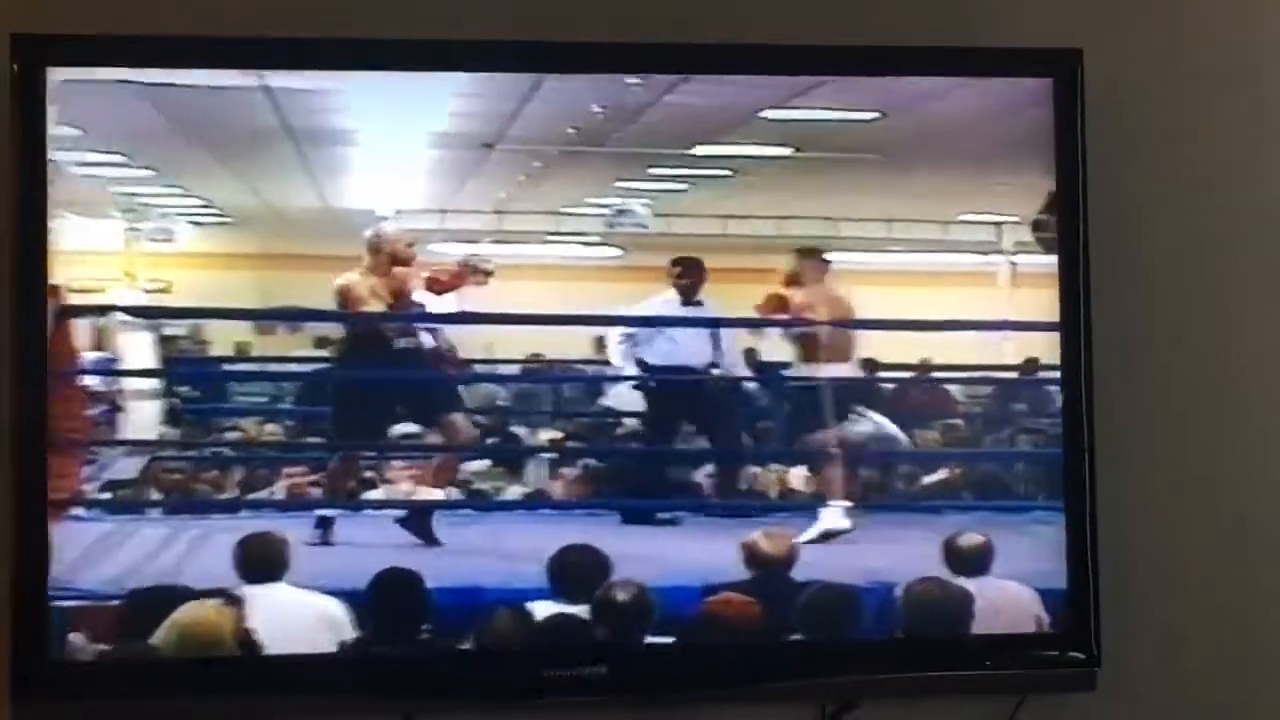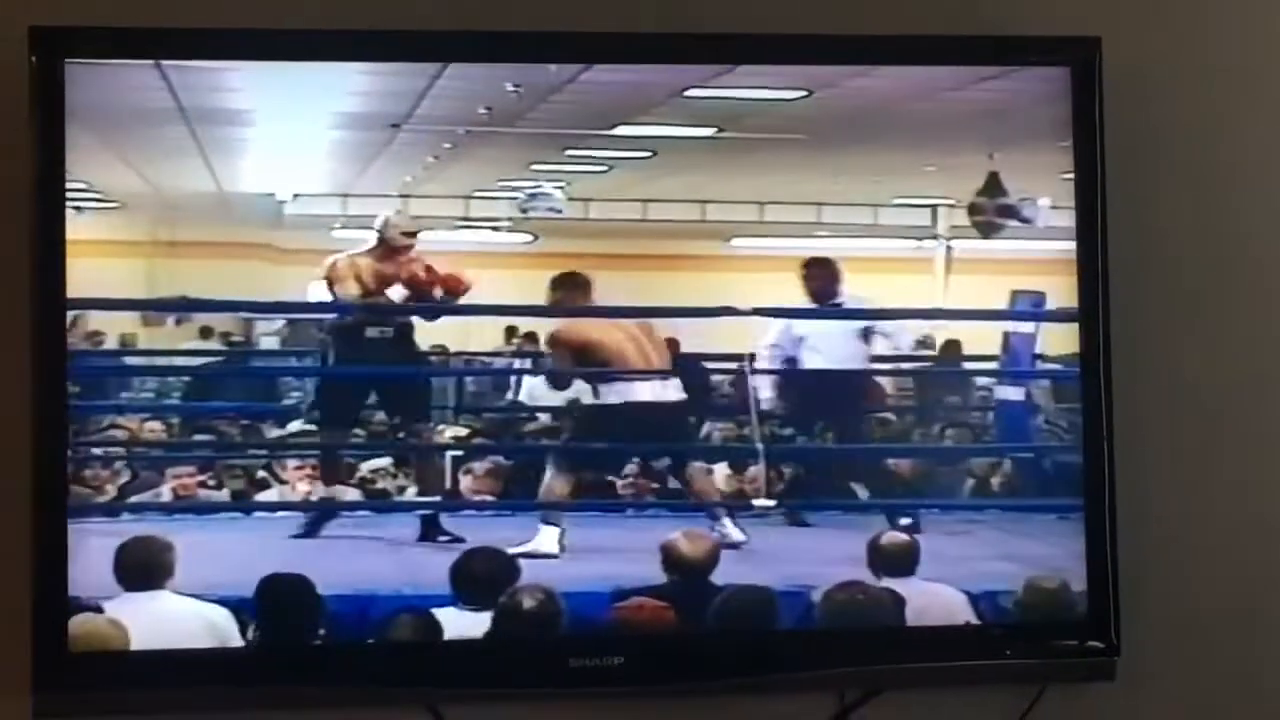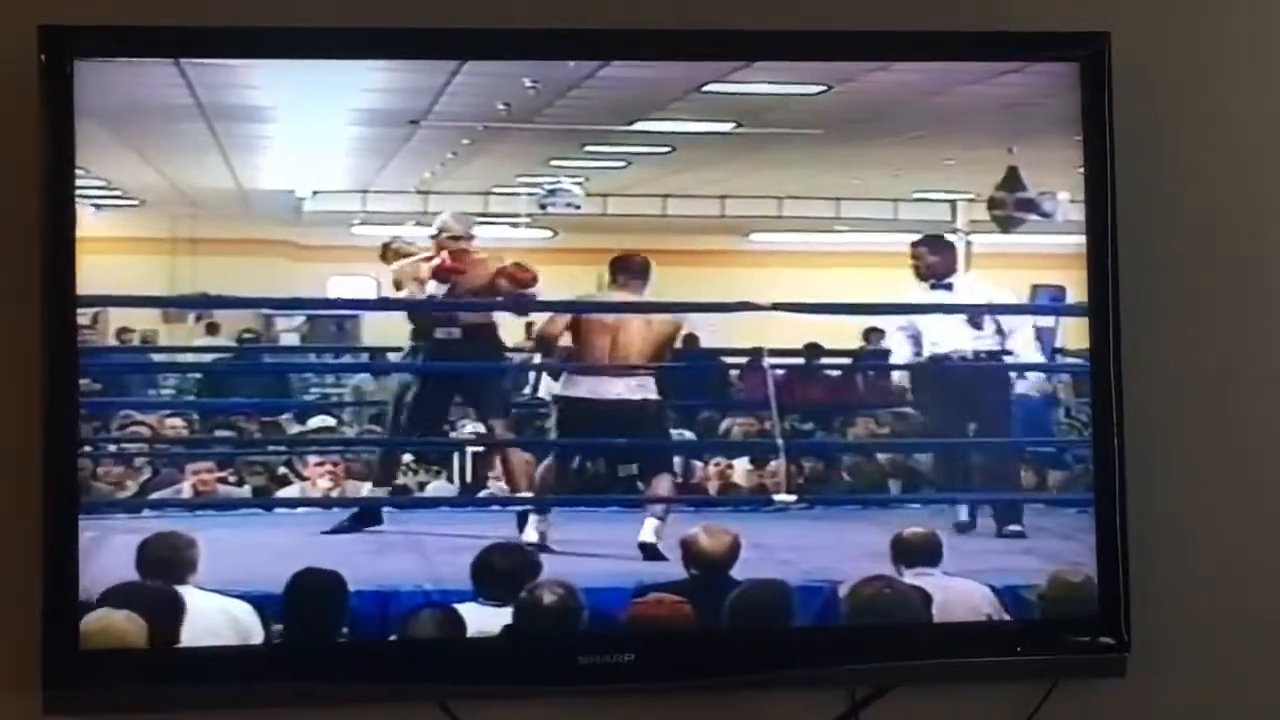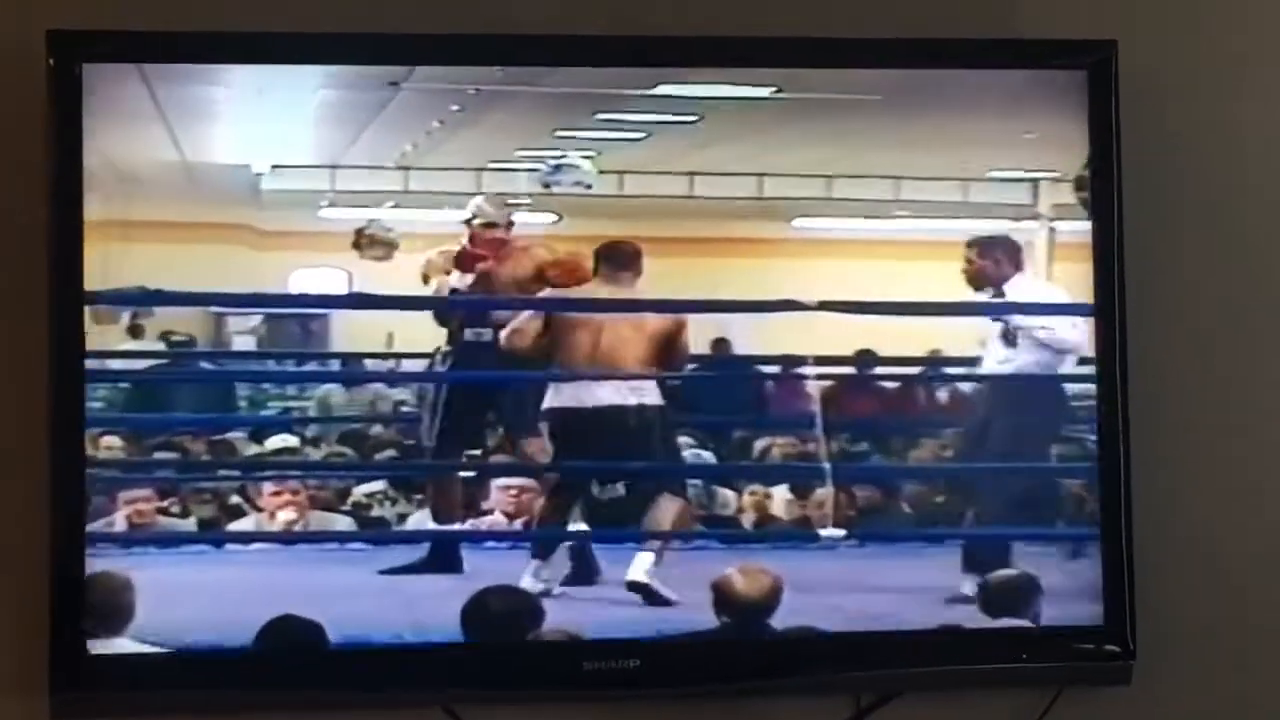
dt=0.7s
person 1, frame 1
left shoulder: (406, 276)
right shoulder: (354, 285)
right elbow: (389, 327)
right wrist: (421, 298)
left hip: (414, 361)
right hip: (369, 369)
left knee: (463, 435)
right knee: (355, 451)
person 1, frame 2
left shoulder: (414, 267)
right shoulder: (343, 265)
right elbow: (350, 312)
left wrist: (450, 295)
right wrist: (398, 291)
left hip: (398, 351)
right hip: (351, 352)
left knee: (420, 434)
right knee: (333, 436)
left ankle: (431, 522)
right ankle: (328, 505)
person 1, frame 3
left shoulder: (489, 266)
right shoulder: (410, 269)
right elbow: (417, 316)
left wrist: (524, 290)
right wrist: (437, 281)
left hip: (480, 352)
right hip: (434, 354)
left knee: (499, 431)
right knee: (401, 431)
right ankle: (369, 510)
person 1, frame 4
left shoulder: (536, 256)
right shoulder: (442, 261)
left elbow: (572, 291)
right elbow: (444, 316)
left wrist: (578, 279)
right wrist: (462, 273)
left hip: (519, 357)
right hip: (464, 358)
left knee: (533, 449)
right knee: (441, 453)
right ankle: (444, 550)
person 2, frame 1
left shoulder: (808, 297)
right shoulder: (835, 299)
left elbow: (817, 333)
left hip: (818, 380)
right hip: (843, 379)
right knee: (824, 449)
person 2, frame 2
left shoulder: (565, 331)
right shoulder: (633, 317)
right elbow: (662, 357)
left wrist: (559, 351)
left hip: (625, 400)
right hip: (669, 395)
left knee: (562, 465)
right knee: (684, 466)
left ankle: (548, 538)
right ankle: (727, 527)
person 2, frame 3
left shoulder: (583, 305)
right shoulder: (669, 318)
left elbow: (546, 335)
left hip: (582, 395)
right hip: (636, 397)
left knee: (559, 461)
right knee: (659, 471)
left ankle: (533, 528)
right ankle: (650, 532)
person 2, frame 4
left shoulder: (558, 300)
right shoulder: (667, 313)
left elbow: (514, 343)
right elbow: (675, 365)
left wrist: (554, 346)
left hip: (570, 405)
right hip: (633, 405)
left knee: (563, 489)
right knee: (668, 491)
left ankle: (536, 573)
right ankle: (644, 566)
person 3, frame 1
left shoulder: (710, 311)
right shoulder: (655, 308)
left elbow: (725, 350)
right elbow: (620, 338)
left wrist: (747, 378)
right wrist: (631, 371)
left hip: (700, 382)
right hip: (668, 381)
left knee: (729, 439)
right knee: (658, 443)
person 3, frame 2
left shoulder: (864, 309)
right shoulder: (794, 316)
left elbow: (894, 331)
right elbow: (770, 353)
right wrist: (767, 393)
left hip: (854, 387)
right hip: (816, 389)
person 3, frame 3
left shoulder: (986, 291)
right shoulder: (917, 300)
left elbow: (1018, 328)
right elbow: (905, 336)
left wrist: (1032, 364)
right wrist: (900, 367)
left hip: (985, 371)
right hip: (939, 375)
left knee: (997, 443)
right knee: (949, 440)
left ankle: (1009, 519)
right ankle: (963, 504)
person 3, frame 4
left shoulder: (1041, 295)
right shoulder: (996, 304)
left elbow: (1073, 340)
left wrist: (1021, 320)
left hip: (1032, 399)
right hip: (999, 396)
left knee: (996, 484)
left ankle: (983, 576)
